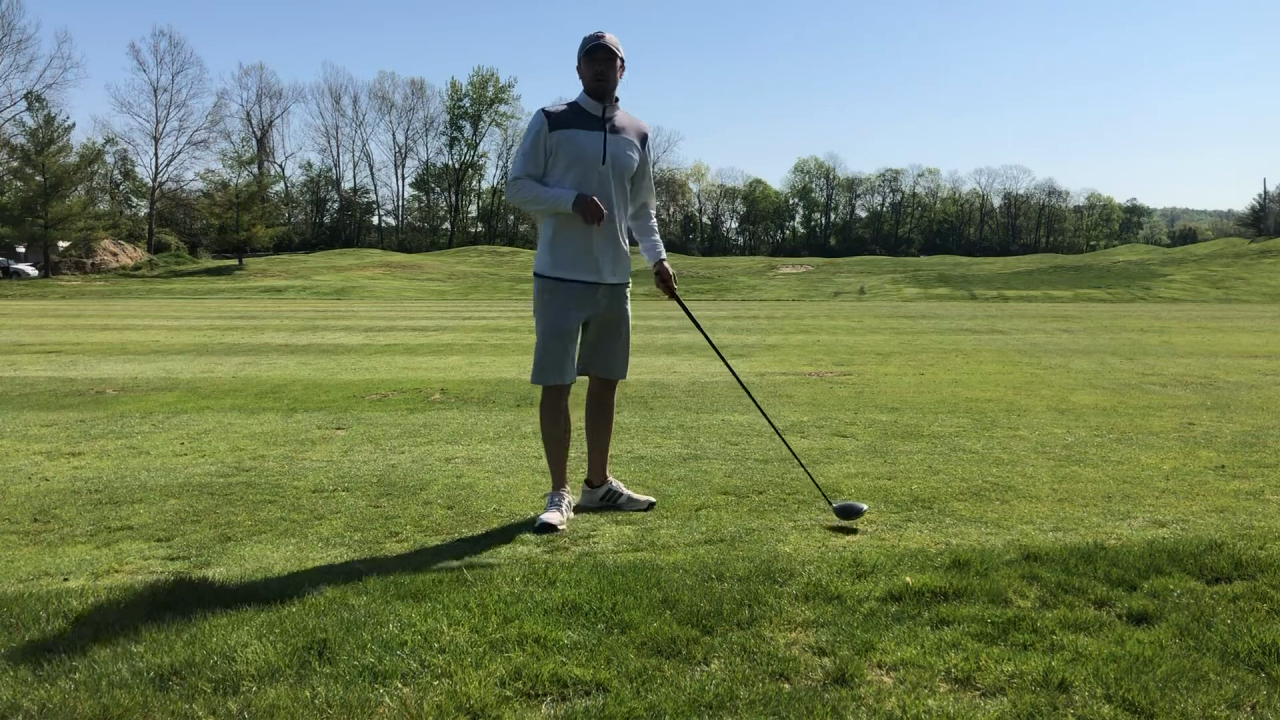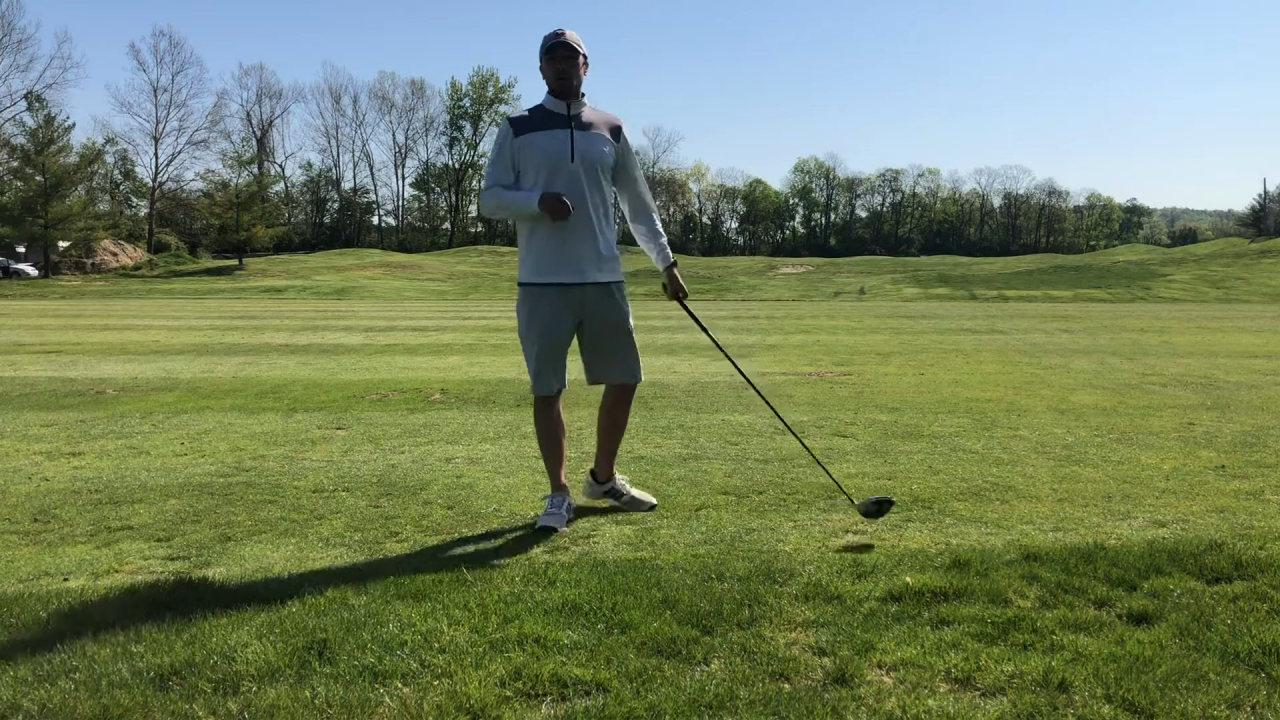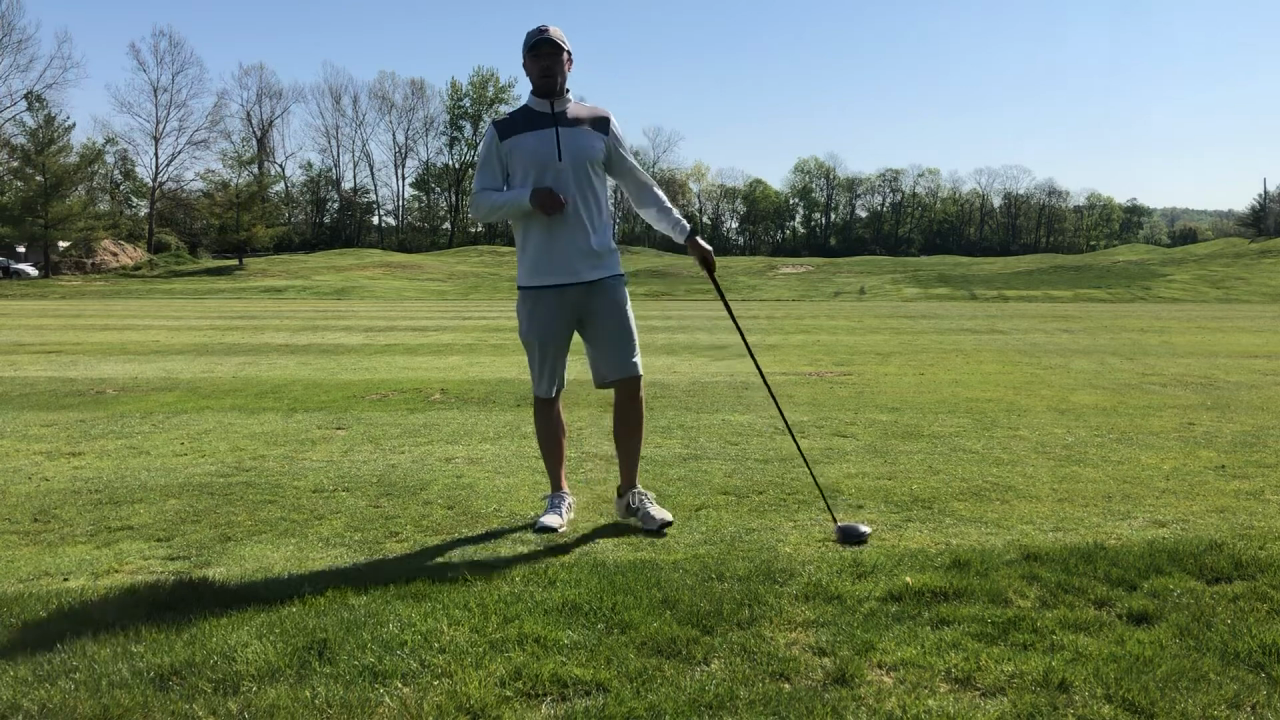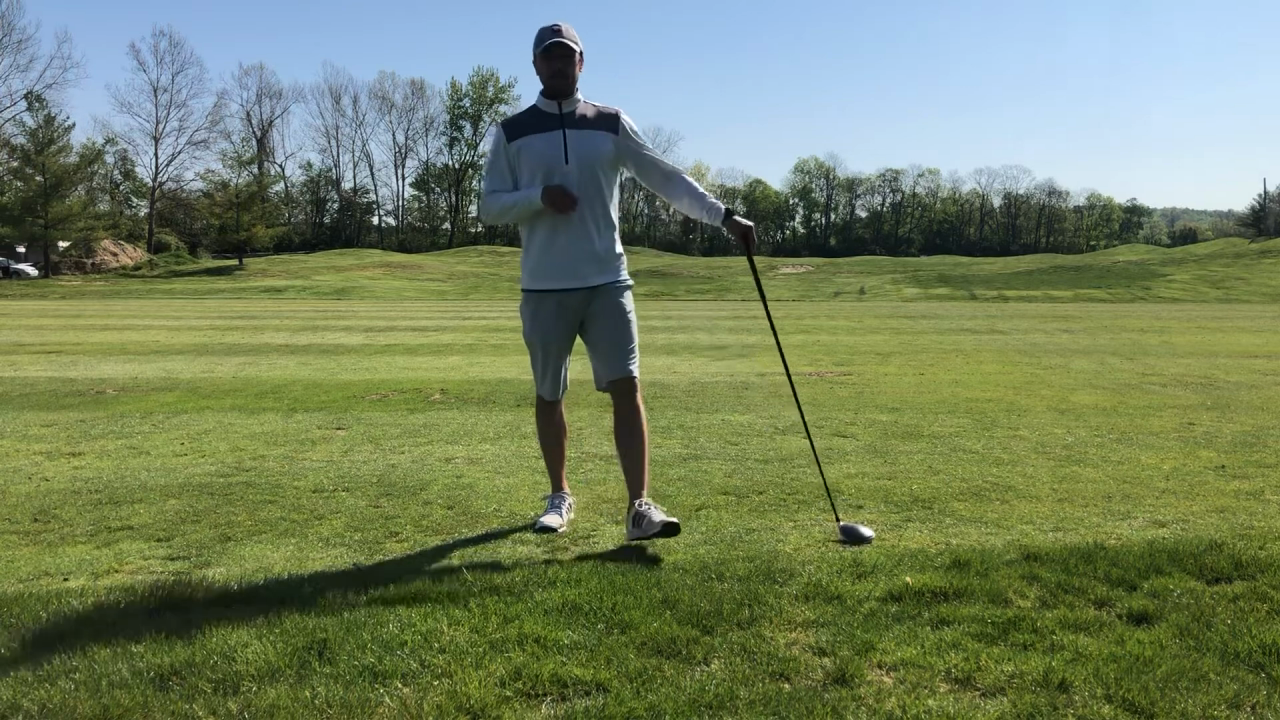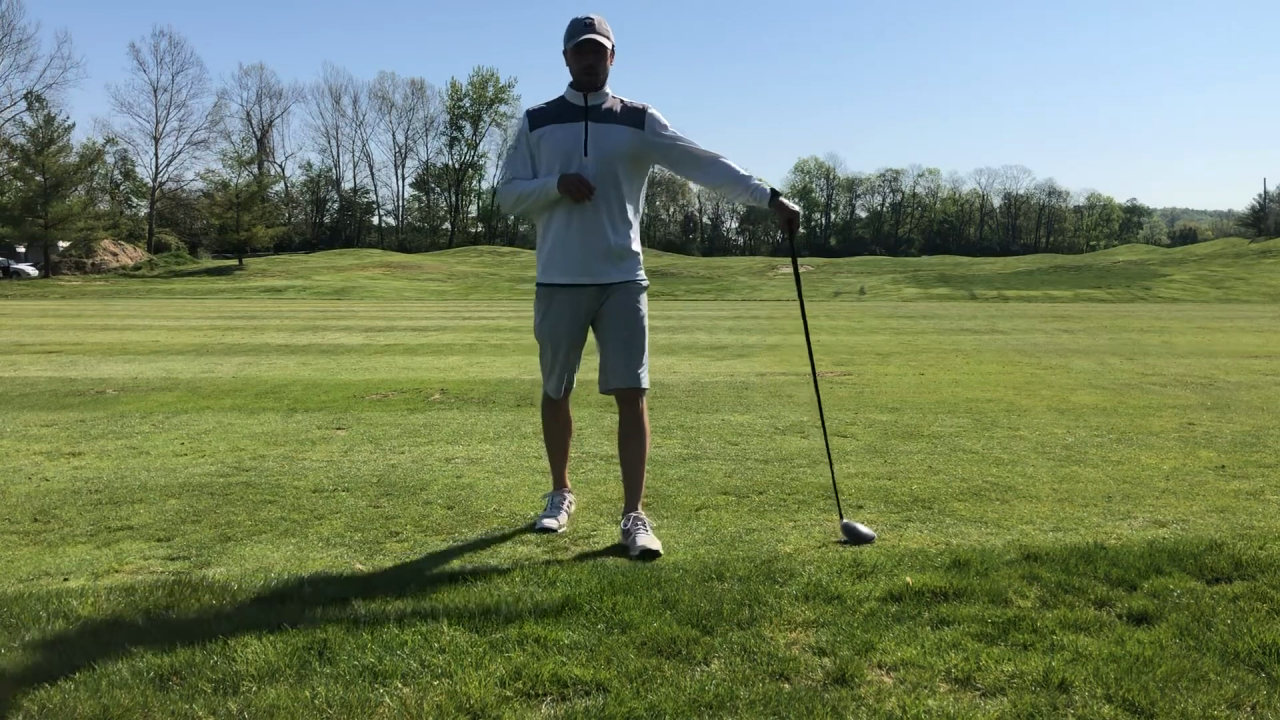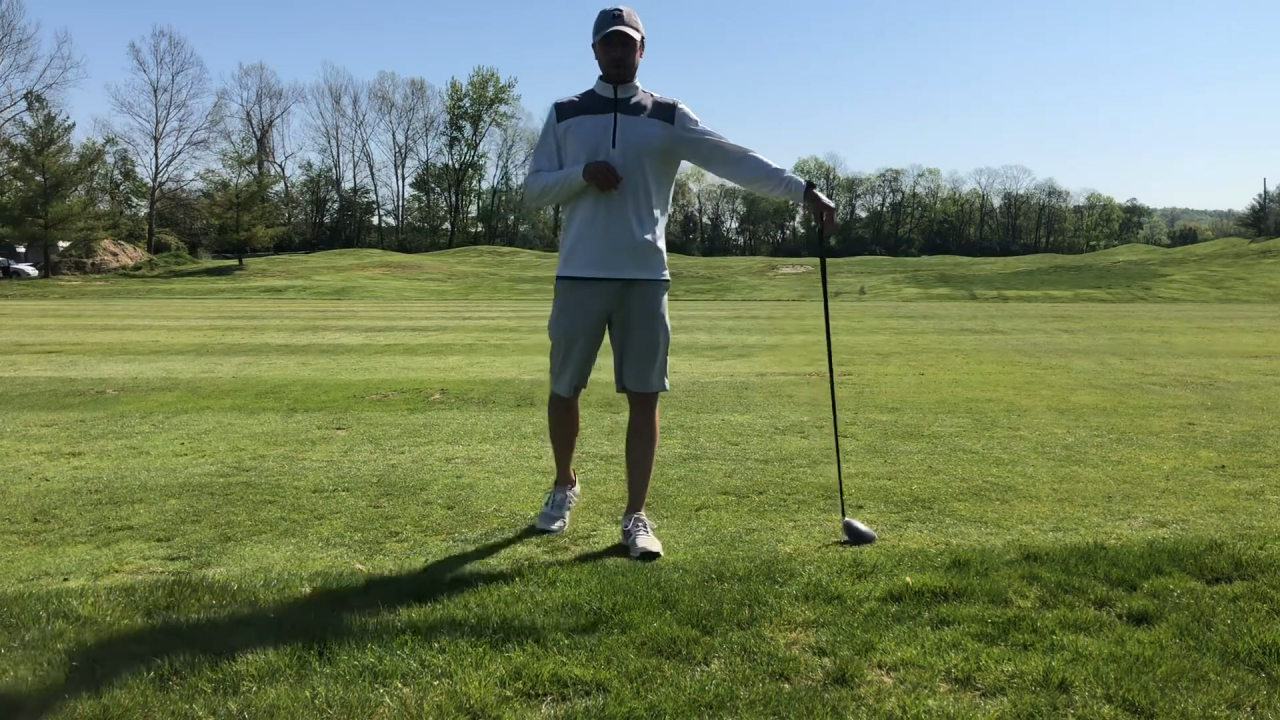
dt=0.3s
person 1, frame 1
left shoulder: (637, 135)
right shoulder: (549, 122)
left elbow: (642, 207)
right elbow: (517, 188)
left wrist: (657, 259)
right wrist: (571, 200)
left hip: (614, 279)
right hip: (560, 277)
left knee: (605, 383)
right knee: (555, 385)
left ankle: (599, 483)
right ankle: (560, 493)
person 1, frame 2
left shoulder: (610, 130)
right shoulder: (517, 128)
left elbow: (638, 203)
right elbow: (490, 198)
left wrist: (666, 264)
right wrist: (538, 200)
left hip: (604, 279)
right hip: (543, 283)
left knee: (623, 383)
right knee: (546, 392)
left ankle: (603, 477)
right ankle: (559, 495)
person 1, frame 3
left shoulder: (599, 124)
right shoulder: (502, 132)
left elbow: (642, 189)
right elbow: (480, 205)
left wrist: (688, 236)
right wrist: (529, 196)
left hip: (603, 276)
right hip: (541, 284)
left knee: (629, 381)
right knee: (546, 393)
left ankle: (630, 492)
right ankle: (560, 495)
person 1, frame 4
left shoulder: (611, 124)
right shoulder: (512, 131)
left elbow: (667, 178)
right elbow: (490, 206)
left wrist: (723, 215)
right wrist: (539, 196)
left hip: (607, 280)
right hip: (544, 287)
left knee: (625, 387)
right knee: (549, 396)
left ankle: (640, 507)
right ankle: (560, 495)
person 1, frame 5
left shoulder: (638, 120)
right shoulder: (536, 121)
left elbow: (704, 164)
right elbow: (509, 195)
left wrist: (767, 196)
right wrist: (555, 185)
left hip: (622, 279)
right hip: (558, 281)
left knee: (631, 394)
right knee: (555, 393)
left ankle: (633, 516)
right ankle: (561, 492)
person 1, frame 6
left shoulder: (668, 116)
right shoulder: (565, 114)
left elbow: (736, 161)
right elbow: (534, 189)
left wrist: (802, 189)
right wrist: (581, 174)
left hip: (645, 276)
right hip: (579, 275)
left knee: (644, 397)
right knee: (564, 391)
left ankle: (635, 516)
right ankle: (564, 484)
